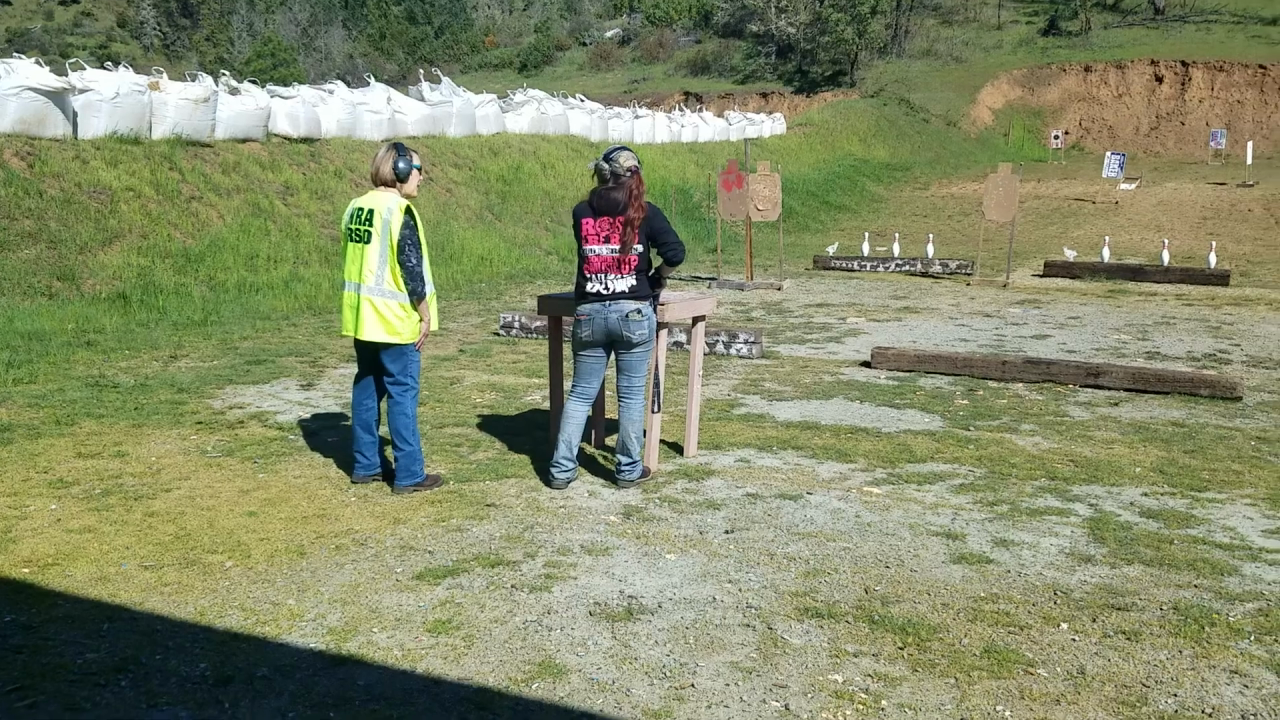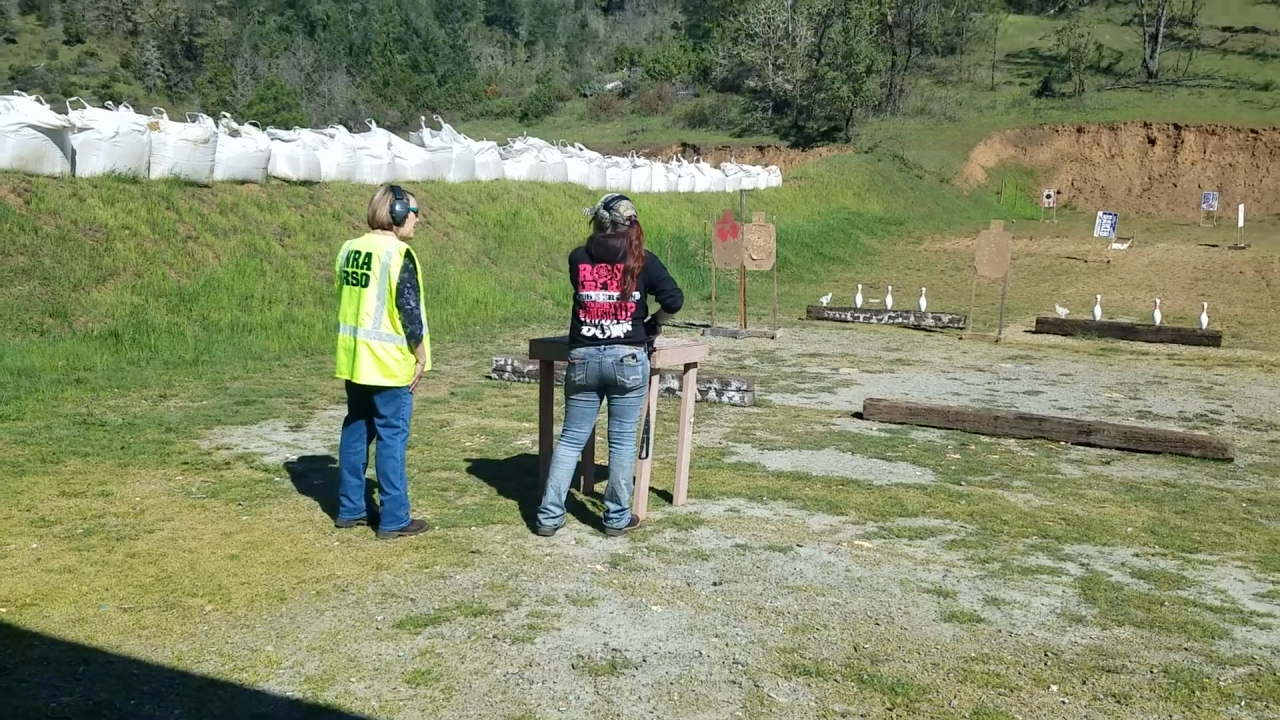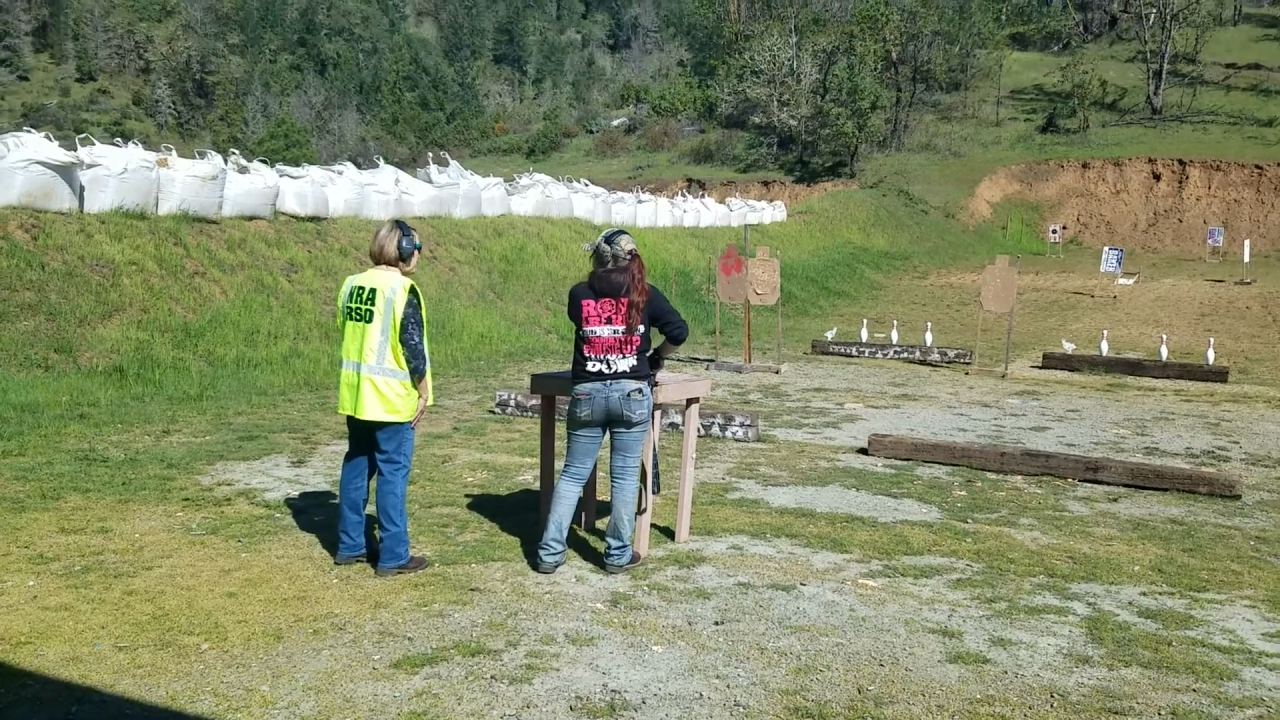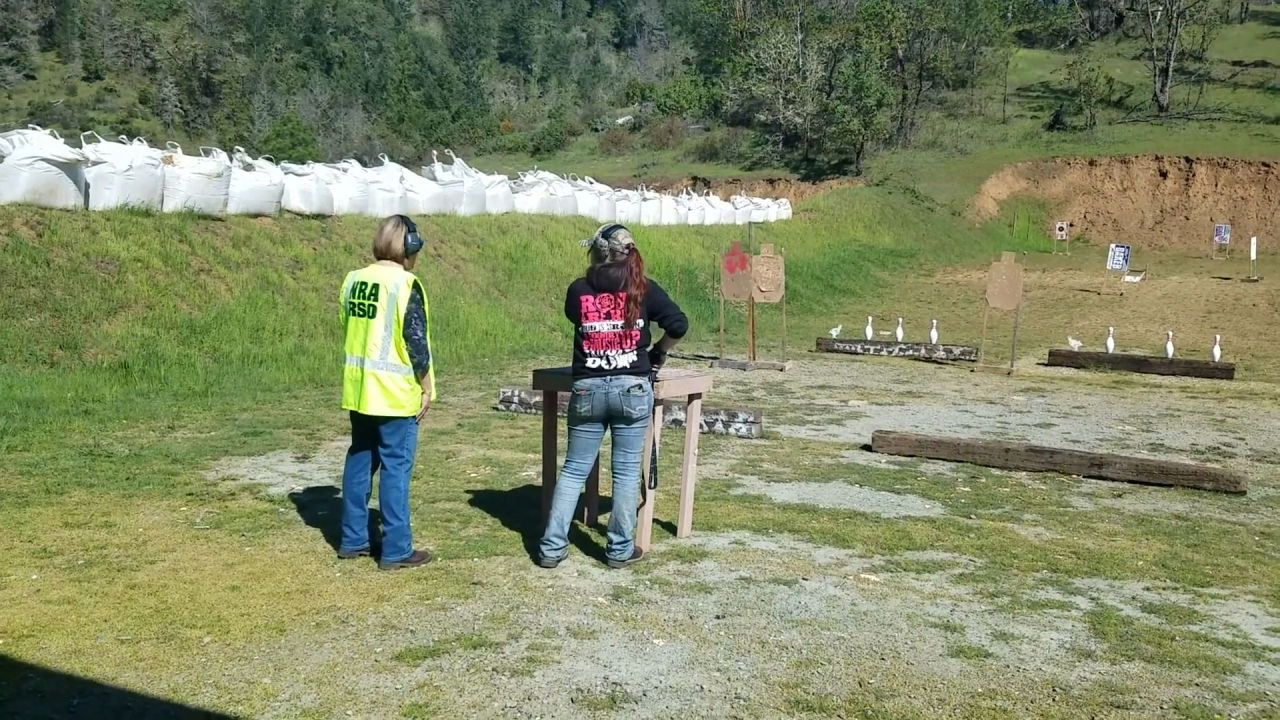
dt=0.4s
person 1, frame 1
left shoulder: (355, 208)
right shoulder: (400, 210)
right elbow: (412, 269)
right wrist: (425, 316)
left hip: (363, 317)
right hip: (395, 319)
left knee: (367, 388)
right knee: (402, 392)
left ankle: (365, 465)
right ankle: (409, 475)
person 1, frame 2
left shoulder: (349, 250)
right shoulder: (398, 254)
left elbow: (346, 301)
right elbow: (409, 312)
right wrist: (421, 357)
left hip: (354, 359)
right hip: (389, 362)
left knee: (356, 430)
right knee: (392, 436)
left ankle: (350, 509)
right ankle: (394, 518)
person 1, frame 3
left shoulder: (352, 285)
right shoulder: (403, 289)
left elbow: (347, 335)
right elbow: (413, 348)
right wrist: (423, 392)
left hip: (356, 395)
right hip: (392, 398)
left knee: (356, 466)
right knee: (392, 472)
left ankle: (349, 545)
right ankle: (393, 556)
person 1, frame 4
left shoulder: (353, 280)
right shoulder: (406, 285)
right elbow: (416, 343)
right wrist: (427, 388)
left hip: (360, 389)
right hip: (395, 393)
left knee: (359, 460)
right knee: (395, 467)
left ankle: (353, 539)
right ankle: (396, 550)
person 2, frame 1
left shoulder: (582, 213)
right shoulder: (645, 212)
right elbow: (675, 253)
right wrist: (657, 278)
left hip: (589, 314)
right hip: (634, 313)
left knee: (580, 393)
right knee: (631, 394)
left ankle: (561, 469)
right ankle: (629, 469)
person 2, frame 2
left shoulder: (578, 258)
right shoulder: (642, 260)
right elbow: (673, 300)
right wrist: (653, 324)
left hip: (583, 358)
right hip: (628, 358)
left knee: (571, 438)
right knee: (623, 440)
left ankle: (549, 515)
right ankle: (617, 517)
person 2, frame 3
left shoulder: (579, 294)
right shoulder: (645, 294)
right elbow: (678, 331)
right wrist: (656, 358)
left hip: (587, 394)
right hip: (632, 393)
left knee: (573, 474)
right knee: (625, 476)
left ankle: (550, 553)
right ankle: (618, 555)
person 2, frame 4
left shoulder: (578, 290)
right shoulder: (643, 289)
right elbow: (678, 325)
right wrist: (657, 353)
left hip: (587, 390)
right hip: (632, 389)
left knee: (574, 469)
right knee: (626, 471)
left ankle: (552, 547)
right ankle: (620, 549)
